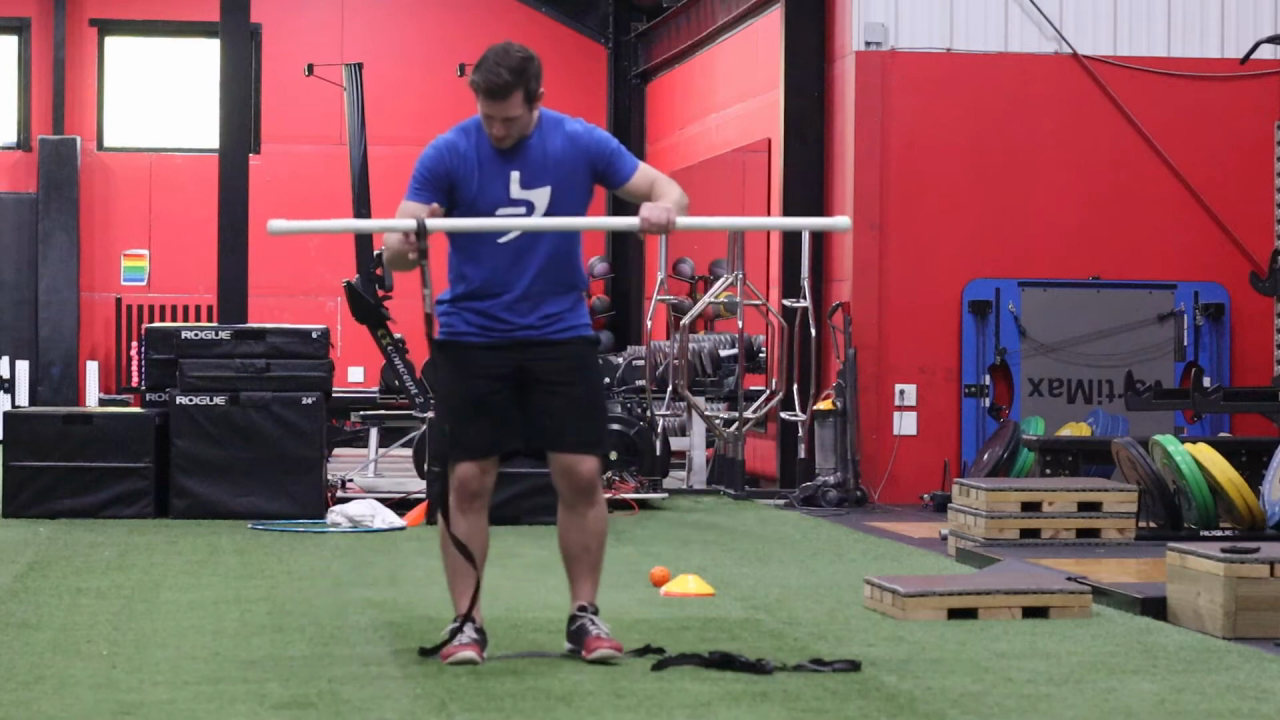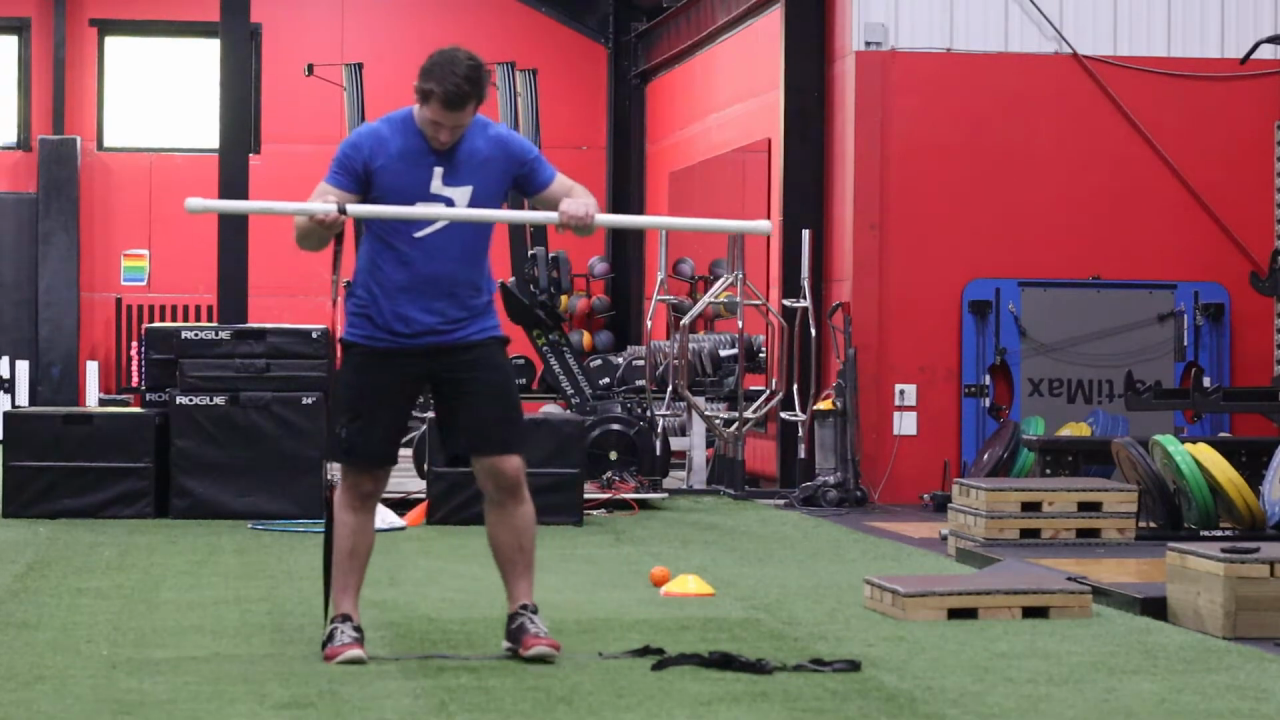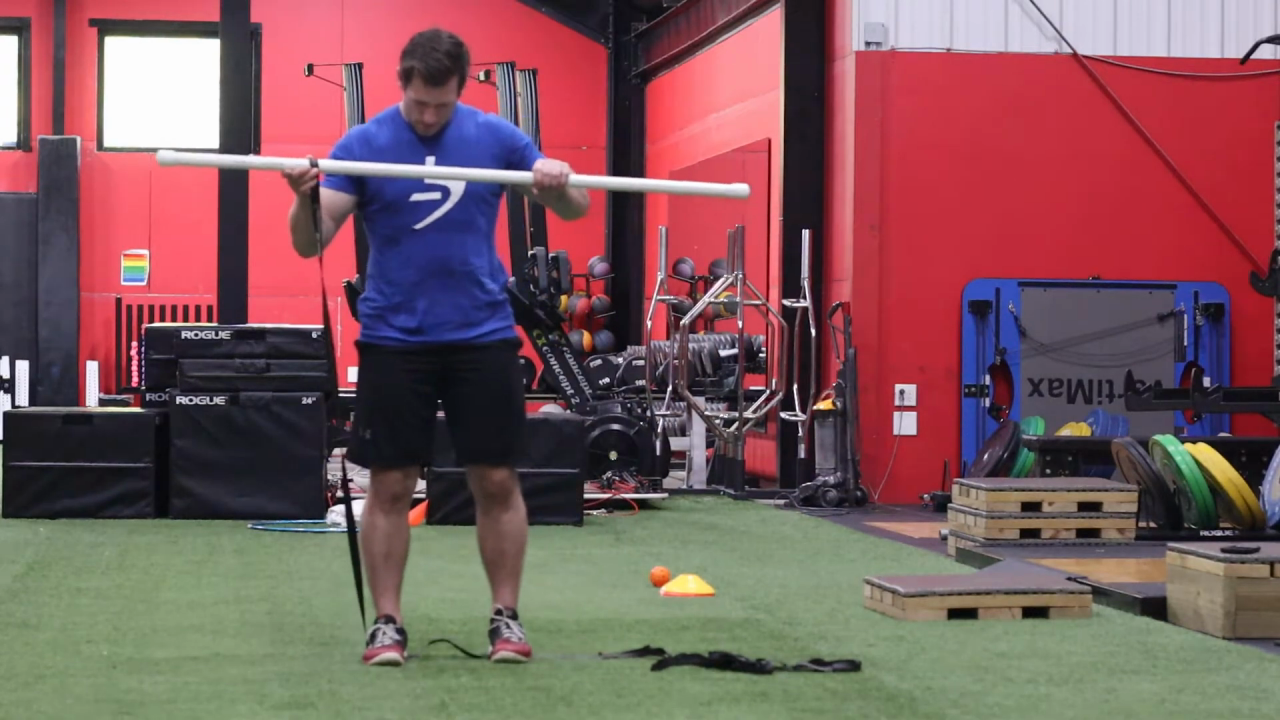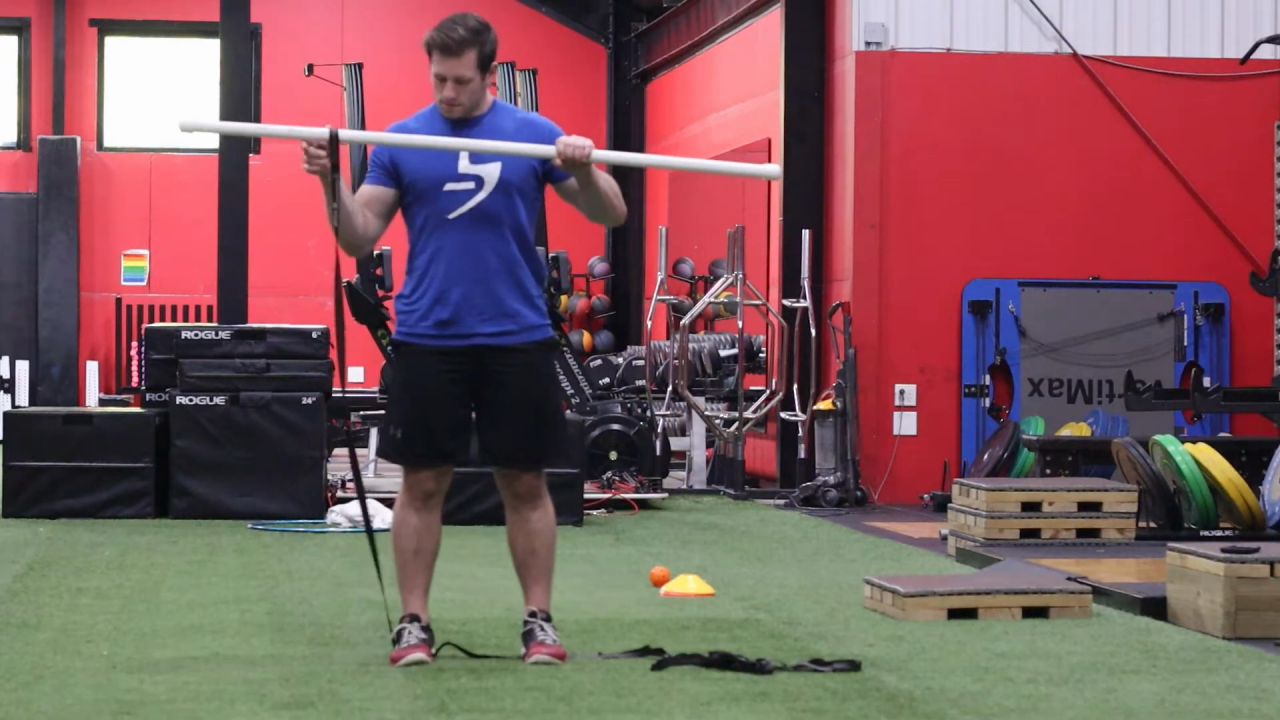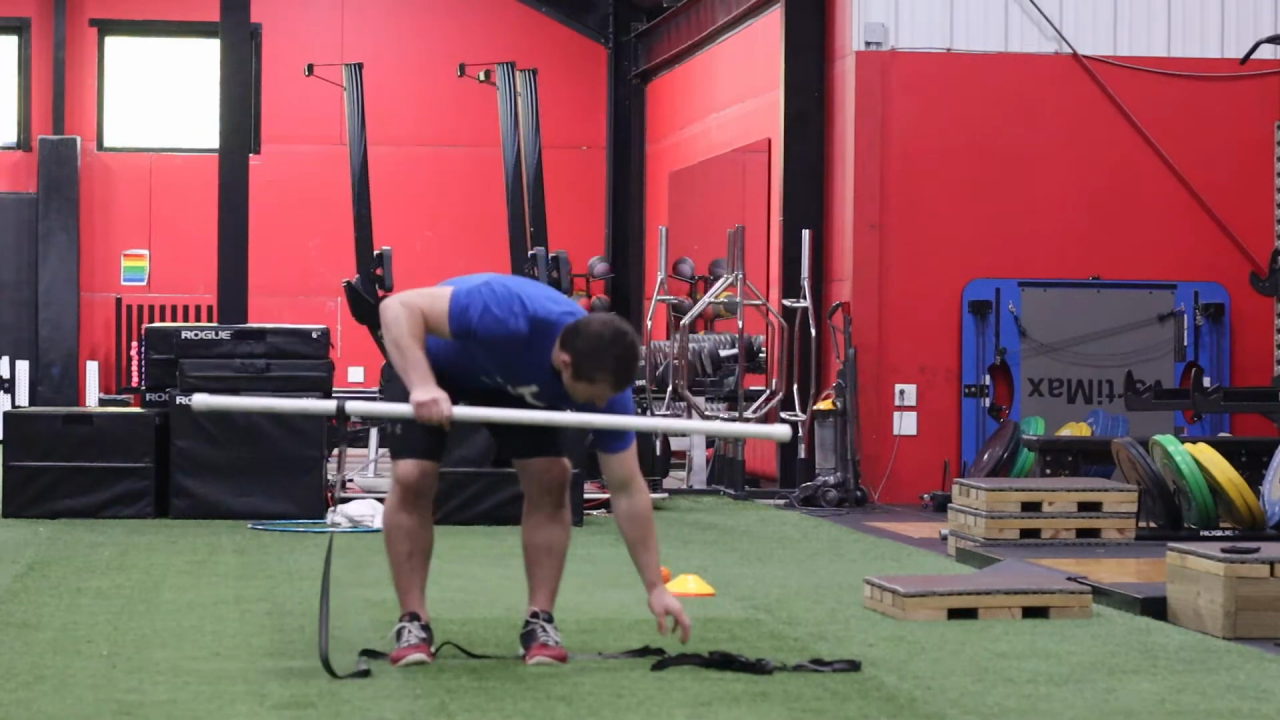
dt=1s
person 1, frame 1
left shoulder: (582, 143)
right shoulder: (447, 153)
left elbow: (663, 187)
right elbow: (398, 238)
left wrist: (662, 209)
right wrist: (401, 245)
left hip: (562, 334)
right hip: (471, 337)
left knee: (581, 476)
right knee: (468, 480)
left ankle: (584, 615)
right ankle: (465, 621)
person 1, frame 2
left shoulder: (505, 148)
right shoulder: (369, 144)
left elbow: (574, 199)
right elbow: (308, 234)
left wrist: (580, 208)
right wrist: (319, 221)
left hip: (471, 336)
right hip: (379, 339)
left knee: (506, 474)
right knee: (359, 482)
left ankle: (523, 613)
right ankle: (344, 620)
person 1, frame 3
left shoulder: (497, 137)
right shoulder: (361, 145)
left elbow: (575, 208)
right elbow: (309, 242)
left wrist: (559, 183)
right wrist: (303, 197)
left hip: (483, 335)
right hip: (393, 339)
left knee: (496, 481)
right knee: (390, 484)
left ankle: (506, 617)
right ankle: (386, 622)
person 1, frame 4
left shoulder: (535, 133)
right shoulder: (400, 141)
left elbow: (612, 214)
right elbow: (359, 241)
left wrist: (585, 169)
right wrist: (332, 182)
left hip: (519, 339)
right hip: (428, 340)
left knee: (525, 483)
right knee: (422, 483)
left ankle: (538, 620)
right ankle: (413, 620)
person 1, frame 5
left shoulder: (605, 387)
right shoulder: (507, 314)
left elbow: (627, 489)
right elbow: (397, 306)
left wrist: (656, 588)
right wrist: (421, 387)
right hip: (431, 362)
left knee: (551, 479)
right knee: (413, 478)
left ankle: (540, 621)
right ankle: (411, 622)
